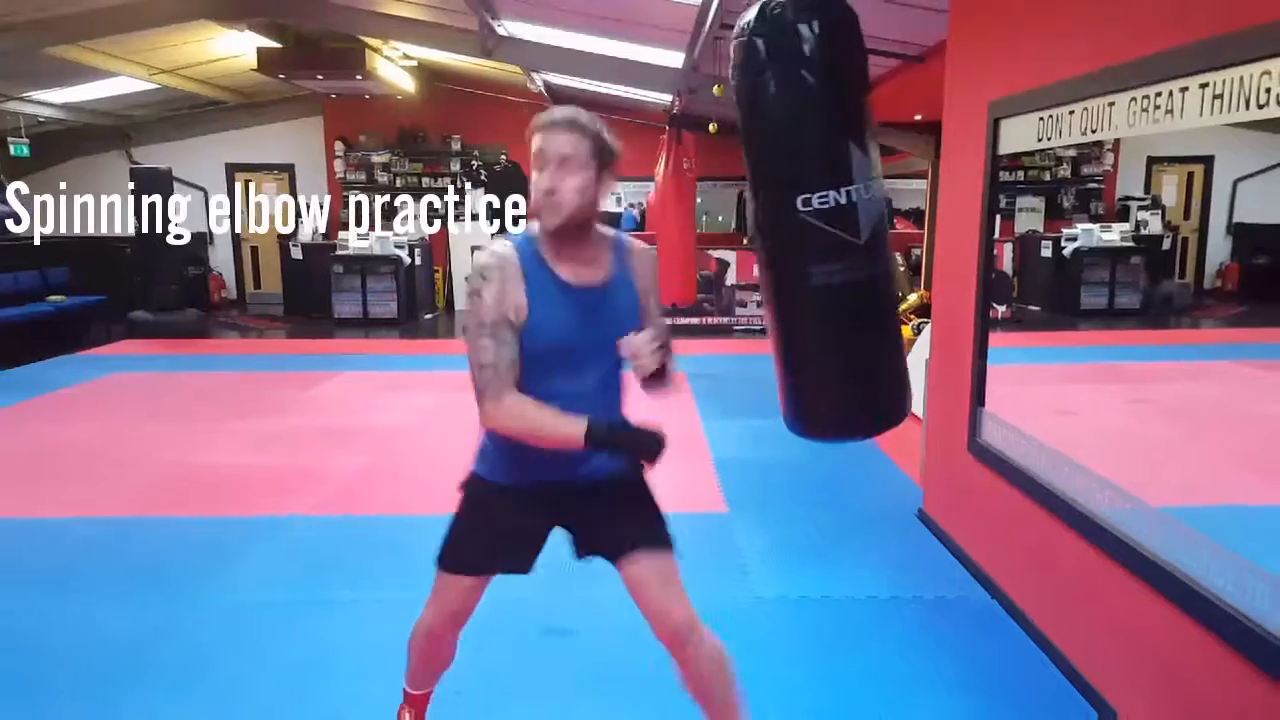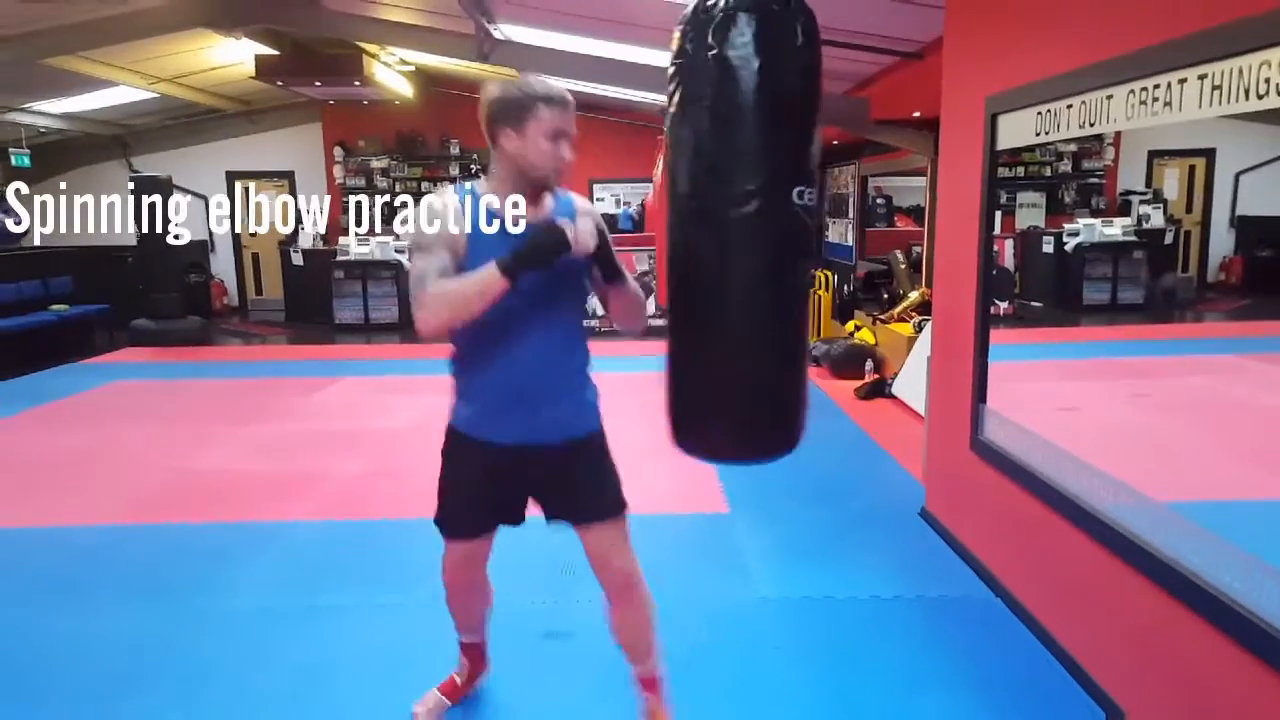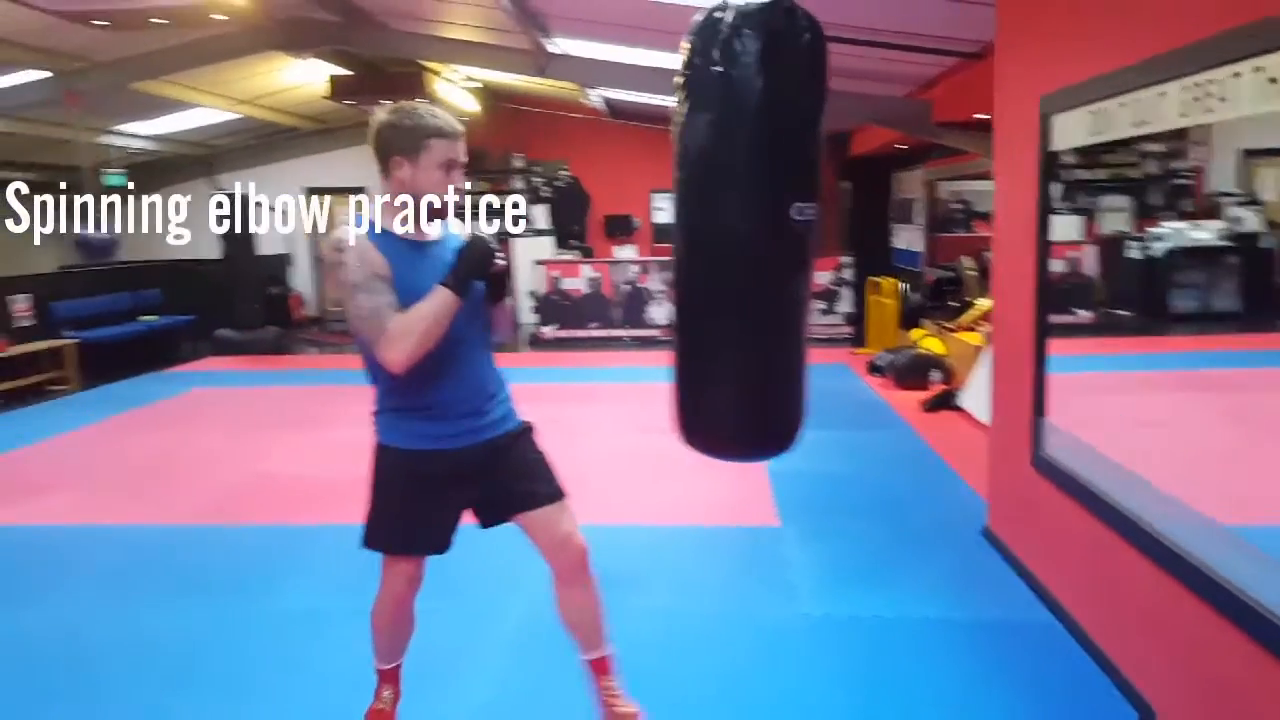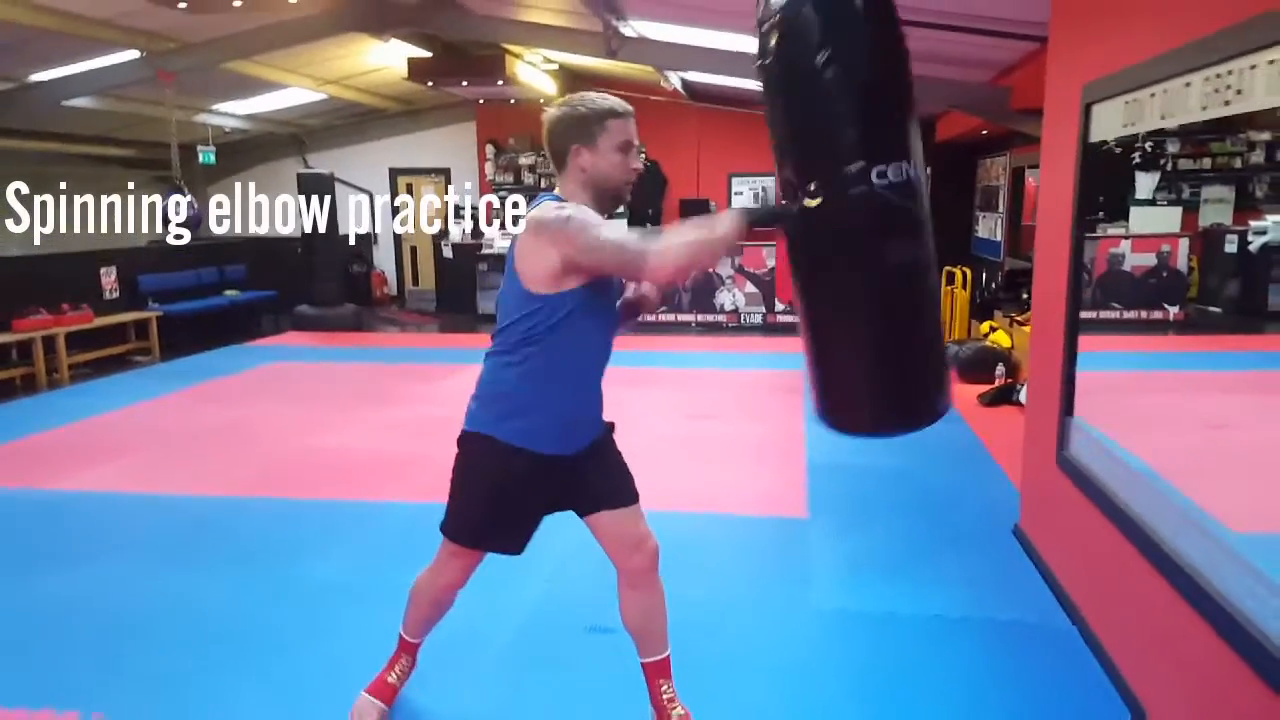
dt=1s
person 1, frame 1
left shoulder: (629, 258)
right shoulder: (502, 269)
left elbow: (658, 357)
right elbow: (498, 405)
left wrist: (653, 355)
right wrist: (596, 433)
left hip: (605, 475)
right hip: (514, 475)
left knee: (677, 621)
right knee: (445, 611)
person 1, frame 2
left shoulder: (576, 211)
right shoulder: (448, 212)
left elbow: (634, 319)
right elbow: (430, 318)
left wrist: (609, 268)
right wrist: (517, 261)
left hip: (572, 432)
right hip: (482, 433)
left knee: (618, 570)
right knee: (462, 563)
right ankle: (471, 664)
person 1, frame 3
left shoulder: (457, 231)
right shoulder: (361, 248)
right elbow: (395, 351)
left wrist: (495, 288)
right wrist: (457, 280)
left hip: (496, 430)
right hip: (414, 448)
left knee: (570, 551)
right knee: (401, 579)
person 1, frame 4
left shoulder: (588, 227)
right shoulder: (556, 224)
right elbow: (664, 261)
left wrist: (632, 300)
right wrist: (743, 218)
left hip: (582, 435)
right hip: (509, 438)
left knee: (639, 556)
right knee: (454, 564)
right ankle: (400, 662)
